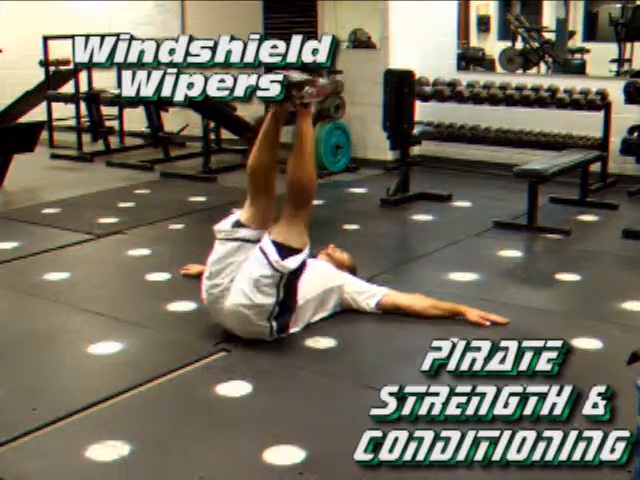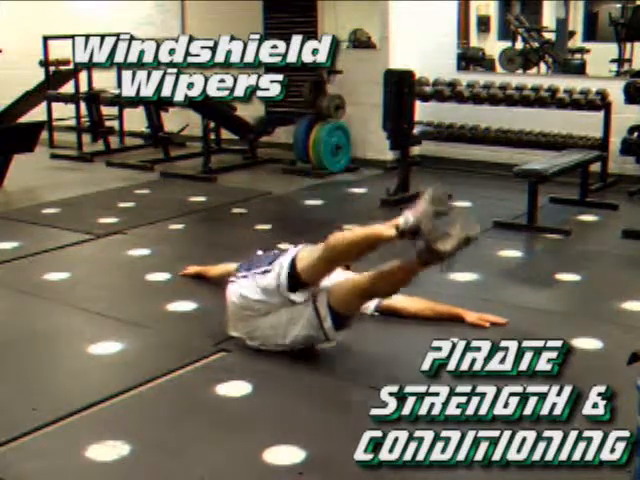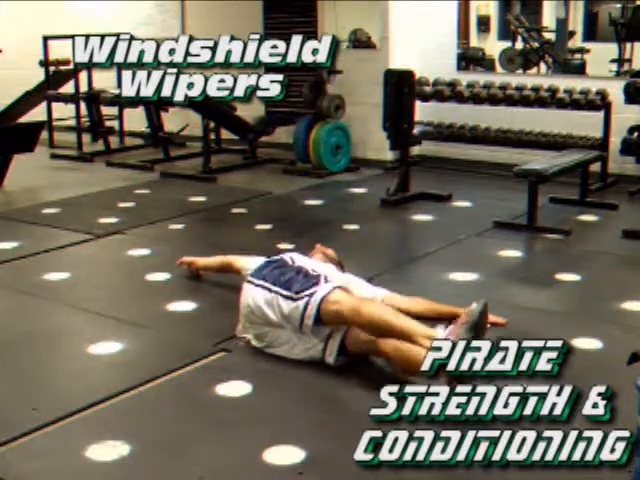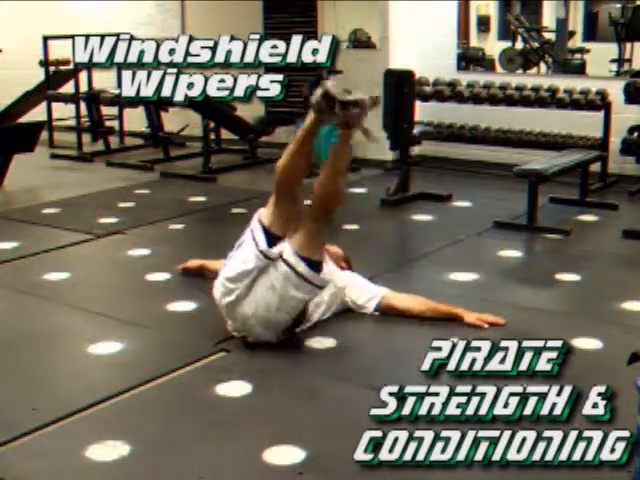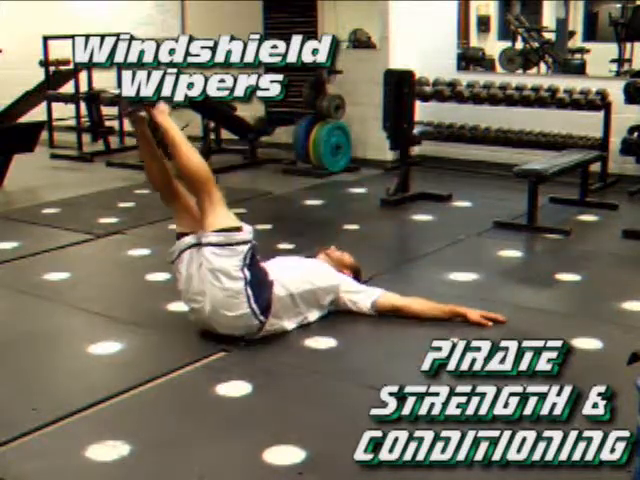
dt=1s
person 1, frame 1
left shoulder: (342, 282)
right shoulder: (293, 267)
left elbow: (405, 301)
left wrist: (463, 310)
right wrist: (208, 267)
left hip: (256, 313)
right hip: (222, 290)
left knee: (298, 206)
right knee: (261, 195)
right ankle: (278, 105)
person 1, frame 2
left shoulder: (345, 286)
right shoulder: (295, 264)
left elbow: (405, 303)
right elbow: (233, 269)
left wrist: (462, 313)
right wrist: (204, 270)
left hip: (275, 329)
left knee: (369, 283)
right knee: (332, 248)
left ankle: (426, 252)
right ankle: (402, 226)
person 1, frame 3
left shoulder: (349, 282)
right shoulder: (282, 265)
left elbow: (405, 303)
right elbow: (232, 260)
left wrist: (459, 312)
left hip: (307, 336)
left knee: (381, 341)
right knee: (346, 305)
right ankle: (437, 341)
person 1, frame 4
left shoulder: (342, 280)
right shoulder: (293, 260)
left elbow: (402, 302)
left wrist: (461, 314)
right wrist: (206, 264)
left hip: (265, 314)
right hip: (235, 293)
left knee: (317, 217)
right knee: (285, 197)
person 1, frame 5
left shoulder: (338, 284)
right shoulder: (296, 265)
left elbow: (401, 304)
left wrist: (461, 312)
left hip: (238, 308)
right hip: (207, 296)
left knee: (207, 192)
right knee: (177, 195)
